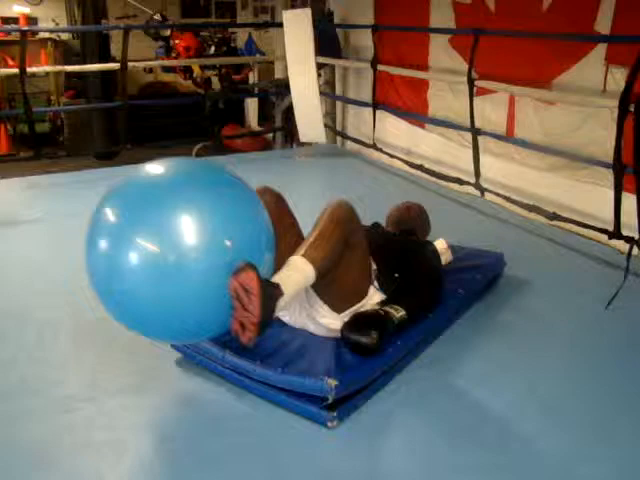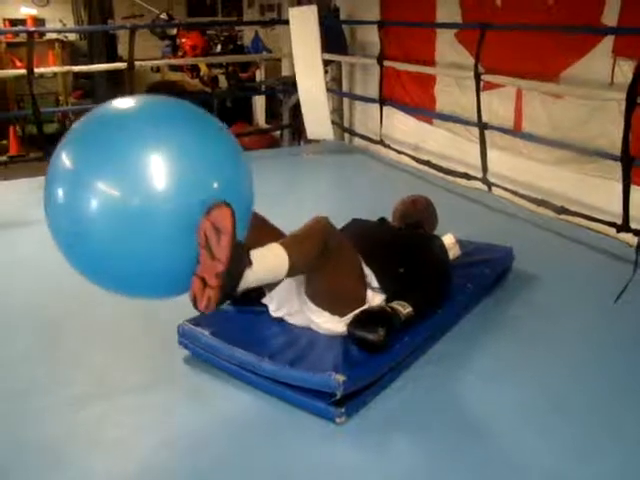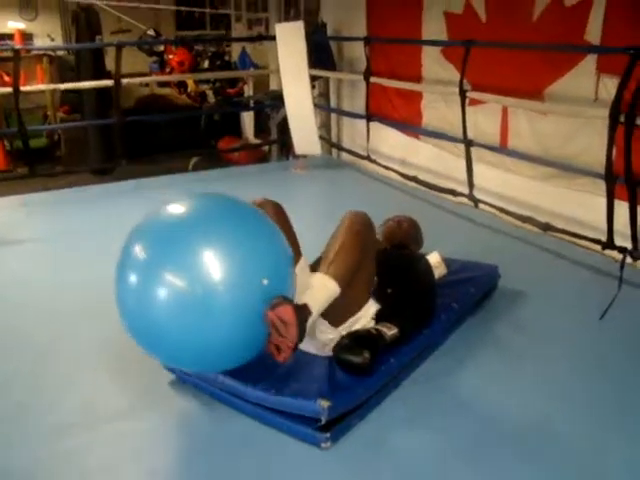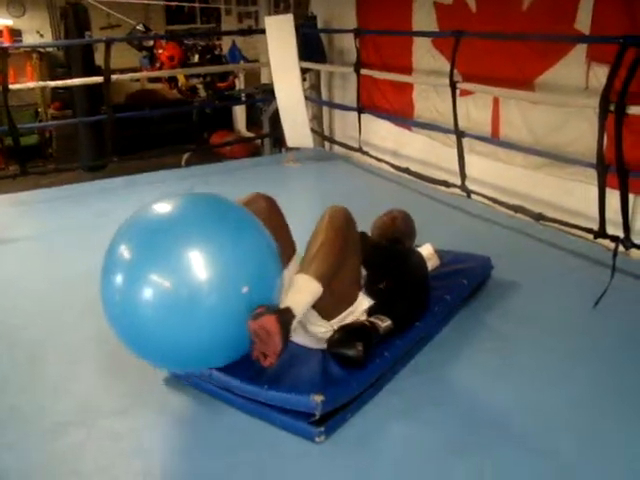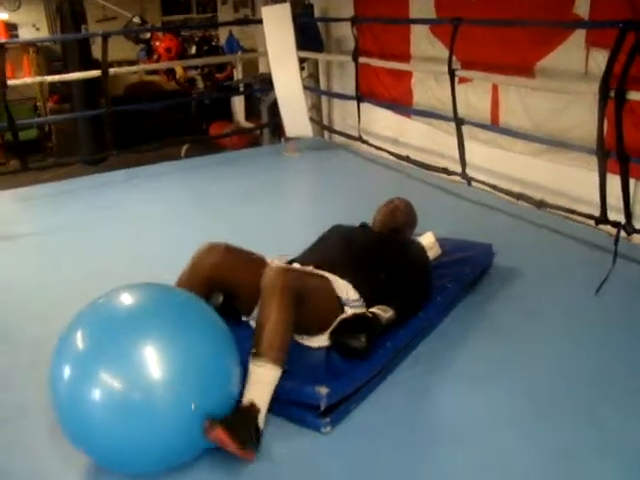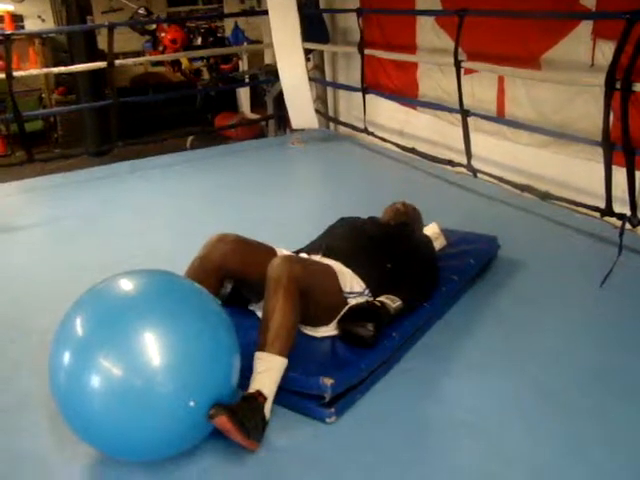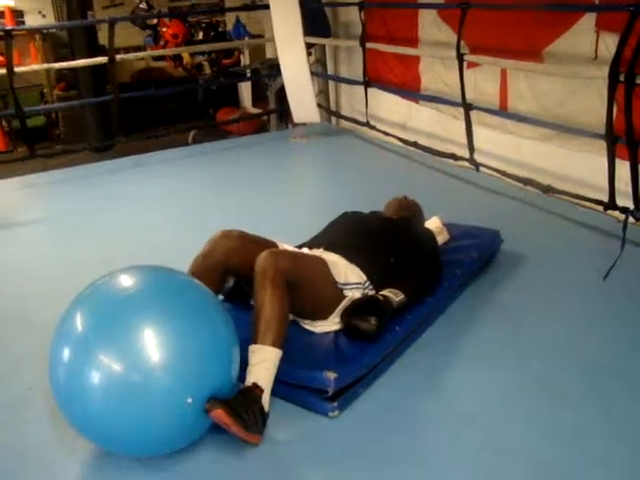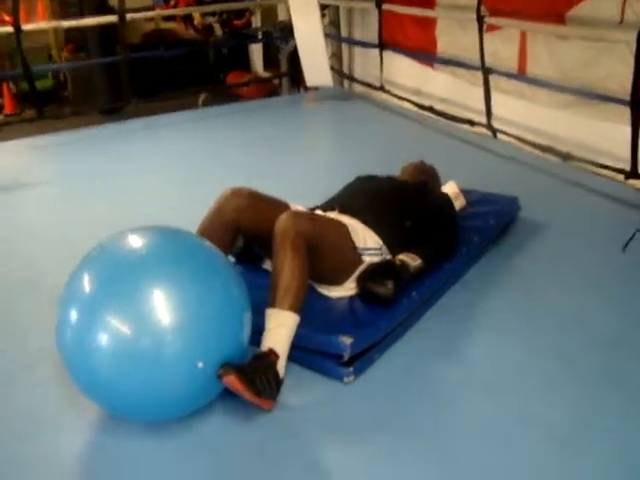
dt=0.5s
person 1, frame 1
left shoulder: (421, 251)
right shoulder: (362, 231)
left elbow: (427, 295)
left wrist: (387, 316)
left hip: (342, 308)
left knee: (341, 212)
right knee: (266, 198)
left ankle: (269, 294)
person 1, frame 2
left shoulder: (427, 246)
right shoulder: (361, 225)
left elbow: (433, 291)
left wrist: (393, 314)
left hip: (344, 304)
right hip: (297, 286)
left knee: (320, 228)
right knee: (246, 222)
left ankle: (237, 271)
person 1, frame 3
left shoulder: (415, 265)
right shoulder: (348, 249)
left elbow: (421, 311)
left wrist: (379, 336)
left hip: (341, 323)
left knee: (356, 223)
right knee: (267, 209)
left ankle: (302, 315)
person 1, frame 4
left shoulder: (408, 259)
right shoulder: (356, 239)
left elbow: (414, 305)
left wrist: (371, 328)
left hip: (338, 313)
left knee: (337, 217)
right knee: (259, 204)
left ankle: (285, 318)
person 1, frame 5
left shoulder: (409, 251)
right shoulder: (342, 231)
left elbow: (414, 295)
left wrist: (374, 319)
right wrist: (235, 290)
left hip: (340, 296)
right hip: (291, 286)
left knee: (280, 279)
right knee: (213, 256)
left ankle: (251, 418)
person 1, frame 6
left shoulder: (416, 244)
right shoulder: (349, 223)
left elbow: (421, 283)
left wrist: (383, 308)
right wrist: (243, 279)
left hip: (347, 283)
right hip: (300, 267)
left knee: (285, 268)
right knee: (223, 247)
left ankle: (258, 406)
person 1, frame 7
left shoulder: (418, 238)
right shoulder: (352, 217)
left elbow: (425, 276)
left wrist: (385, 302)
right wrist: (243, 277)
left hip: (347, 277)
left knee: (272, 262)
right knee: (227, 243)
left ankle: (256, 400)
person 1, frame 8
left shoulder: (433, 202)
right shoulder: (369, 182)
left elbow: (441, 241)
left wrist: (402, 267)
right wrist: (258, 236)
left hip: (363, 242)
left knee: (293, 224)
right knee: (237, 200)
left ankle: (271, 365)
